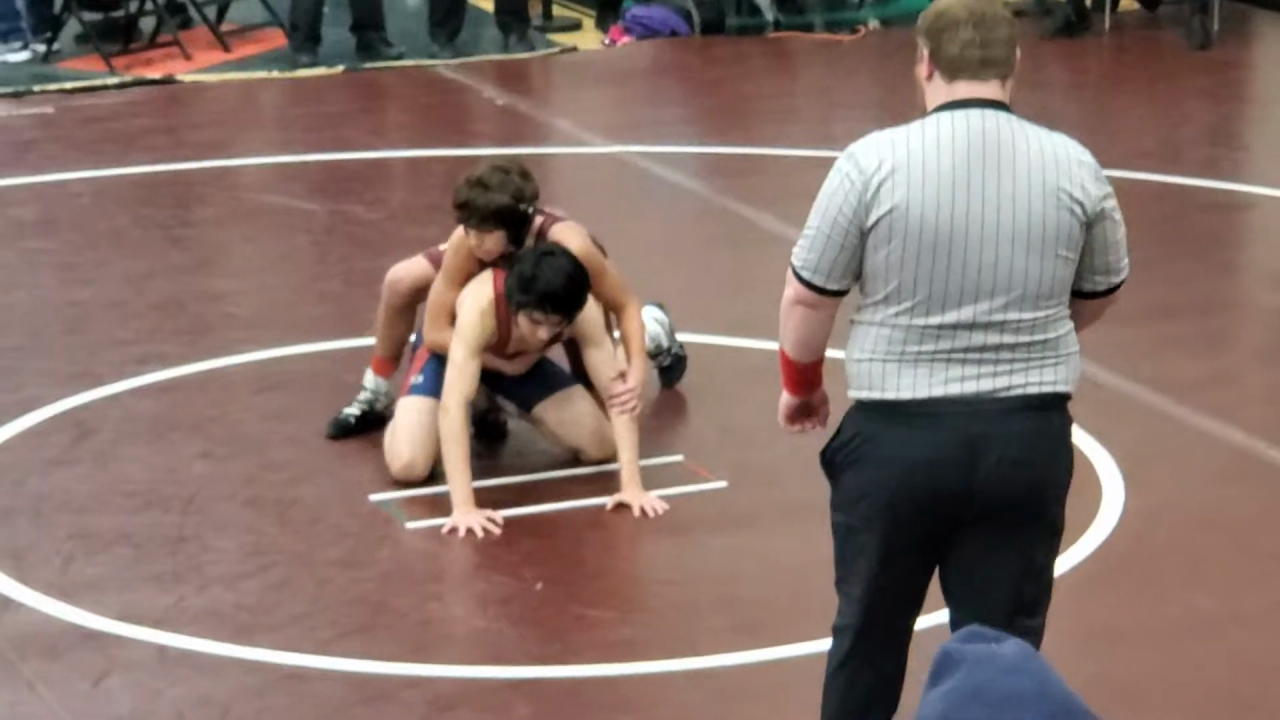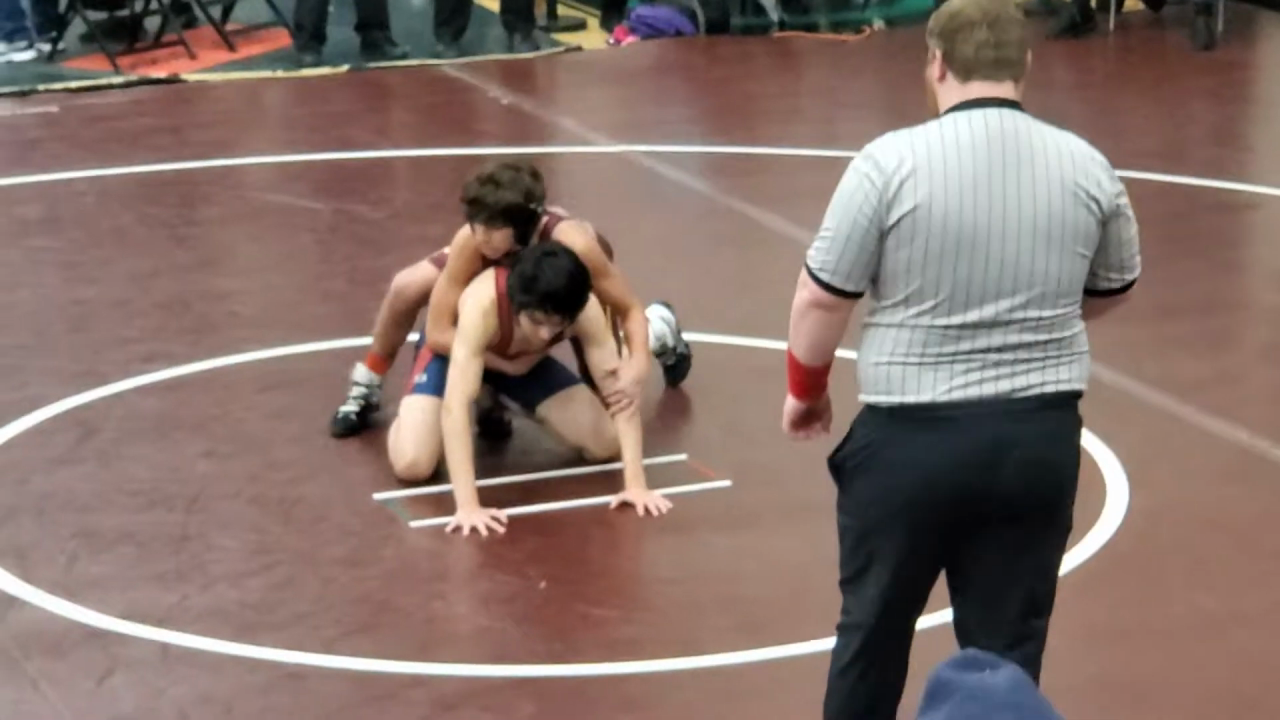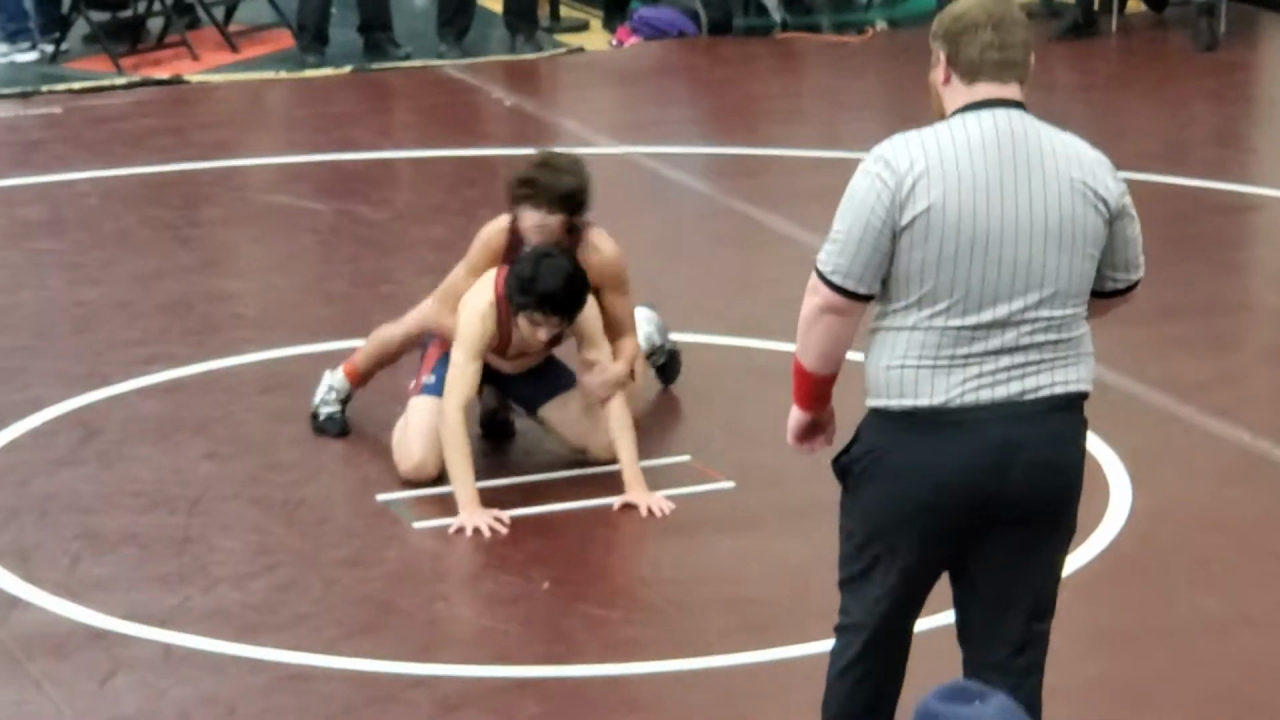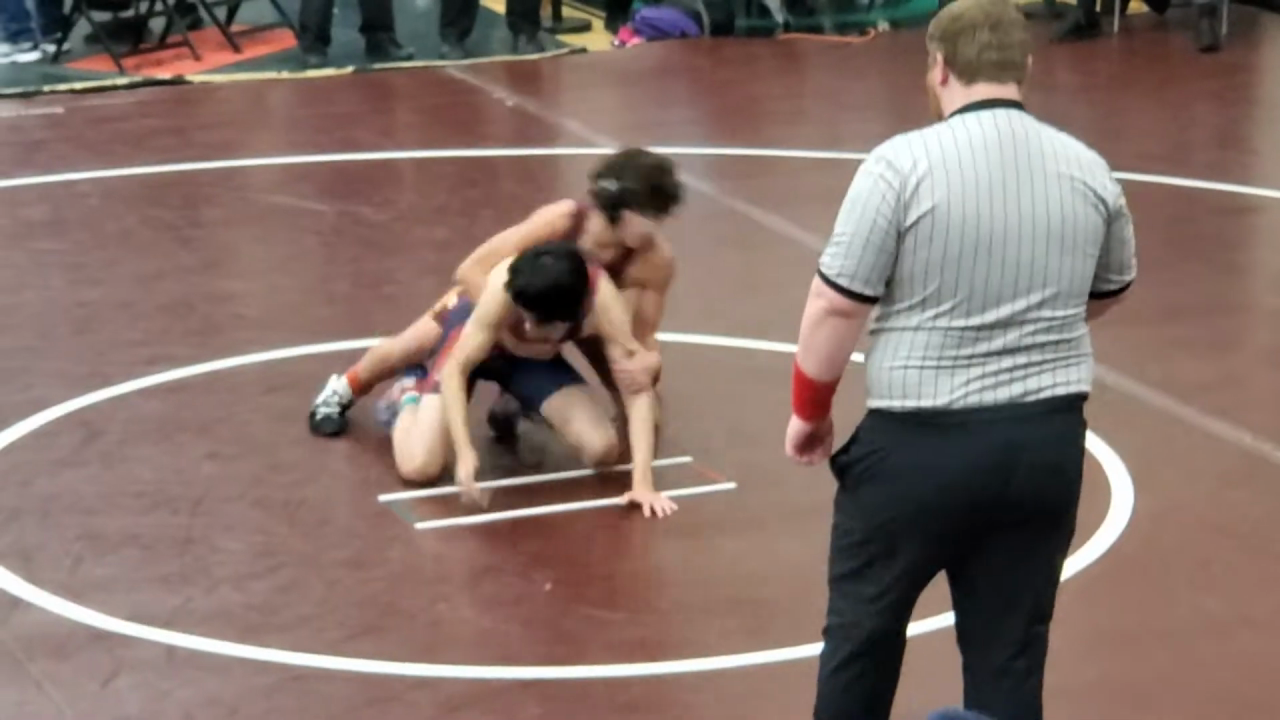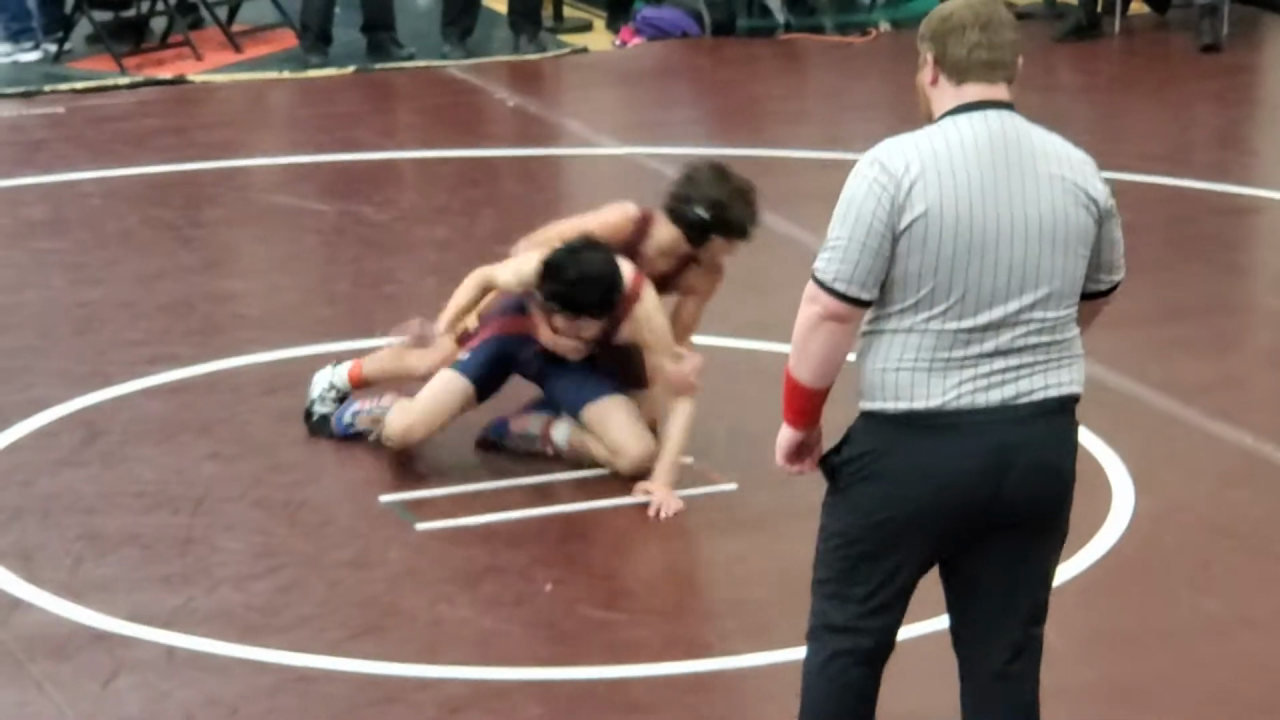
dt=0.1s
person 1, frame 1
left shoulder: (874, 160)
right shoulder: (1074, 166)
left elbow: (807, 295)
right elbow: (1098, 294)
left wrist: (800, 384)
left hip: (897, 437)
right hip: (1026, 439)
left knee: (869, 624)
right knee: (1002, 639)
person 1, frame 2
left shoulder: (891, 161)
right shoulder: (1086, 166)
left elbow: (821, 298)
right elbow: (1111, 290)
left wrist: (805, 390)
left hip: (910, 441)
right hip: (1038, 439)
left knee: (874, 624)
right knee: (1008, 639)
person 1, frame 3
left shoulder: (901, 162)
right shoulder: (1091, 170)
left elbow: (832, 303)
right elbow: (1114, 291)
left wrist: (809, 402)
left hip: (918, 442)
right hip: (1046, 441)
left knee: (872, 624)
right knee: (1011, 643)
person 1, frame 4
left shoulder: (904, 163)
right shoulder: (1088, 170)
left elbow: (835, 306)
right elbow: (1107, 293)
left wrist: (808, 411)
left hip: (919, 444)
right hip: (1046, 443)
left knee: (863, 623)
right knee: (1010, 646)
person 1, frame 5
left shoulder: (895, 166)
right shoulder: (1078, 171)
left elbow: (831, 310)
right elbow: (1095, 298)
left wrist: (799, 418)
left hip: (912, 446)
right hip: (1039, 445)
left knee: (847, 628)
right knee: (1006, 649)
person 2, frame 1
left shoulder: (569, 246)
right shoulder: (467, 242)
left elbow: (627, 306)
right elbow: (435, 331)
left wrist: (636, 371)
right wrist: (506, 363)
left knee: (603, 395)
right knee: (400, 282)
left ankle: (652, 331)
right ankle: (376, 394)
person 2, frame 2
left shoulder: (573, 246)
right shoulder: (472, 241)
left elbow: (630, 309)
right elbow: (438, 331)
left wrist: (637, 367)
right wrist: (507, 364)
left knee: (608, 397)
right knee: (405, 290)
left ankle: (659, 329)
right ankle: (367, 386)
person 2, frame 3
left shoulder: (600, 254)
right shoulder: (500, 235)
left elbow: (624, 335)
right elbow: (444, 313)
left wrist: (616, 371)
left knee: (606, 391)
right knee: (408, 331)
left ankle: (648, 336)
right ankle: (338, 384)
person 2, frame 4
left shoulder: (656, 259)
right shoulder: (561, 219)
left elbow: (641, 340)
right elbow: (470, 270)
right knee: (412, 346)
right ankle: (342, 390)
person 2, frame 5
left shoulder: (704, 274)
right shoulder: (624, 221)
left elbow: (672, 345)
right elbow: (532, 248)
left knee: (650, 416)
right knee: (433, 365)
right ankle: (341, 379)
person 3, frame 1
left shoulder: (582, 310)
right shoulder: (481, 305)
right elbow: (453, 405)
left wrist: (631, 484)
right wrist: (463, 505)
left hip: (521, 359)
right hip: (450, 348)
left knee: (602, 446)
right knee: (407, 465)
right ankle: (409, 411)
person 3, frame 2
left shoulder: (585, 309)
right shoulder: (483, 304)
right elbow: (455, 405)
left wrist: (635, 482)
right wrist: (467, 504)
left hip: (523, 358)
right hip: (452, 347)
left knee: (606, 445)
right knee: (411, 465)
left ankle: (499, 400)
person 3, frame 3
left shoulder: (580, 305)
right shoulder: (483, 304)
left elbow: (614, 394)
right elbow: (452, 406)
left wrist: (635, 485)
right wrist: (468, 505)
left hip: (526, 362)
right hip: (458, 350)
left knee: (606, 444)
right knee: (416, 466)
right ankle: (422, 398)
person 3, frame 4
left shoulder: (601, 299)
right shoulder: (505, 287)
left elbow: (639, 389)
right elbow: (454, 370)
left wrist: (643, 482)
right wrist: (464, 451)
left hip: (536, 358)
right hip: (471, 340)
left knee: (603, 449)
right knee: (417, 468)
left ankle: (521, 408)
right ankle: (410, 396)
person 3, frame 5
left shoulder: (641, 307)
right shoulder: (538, 269)
left elbow: (685, 390)
right elbow: (485, 276)
left wrist: (664, 478)
right wrist: (443, 327)
left hip: (573, 363)
right hip: (515, 330)
left knee: (638, 457)
right knee: (402, 434)
left ankle: (552, 432)
right ankle: (369, 412)
